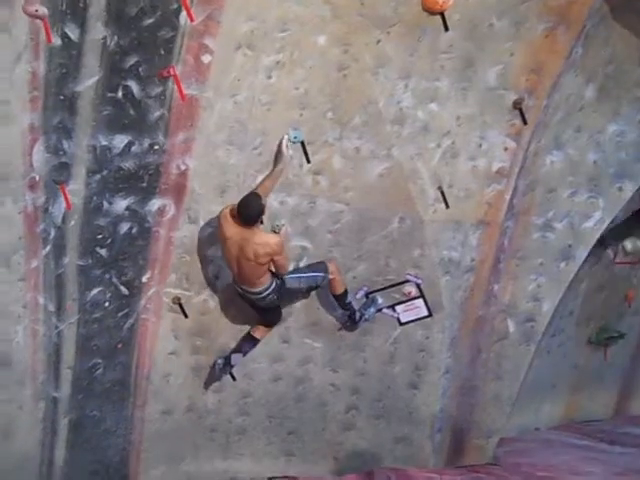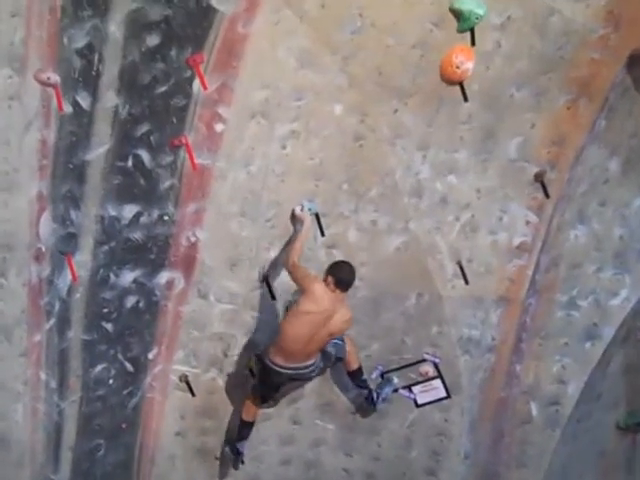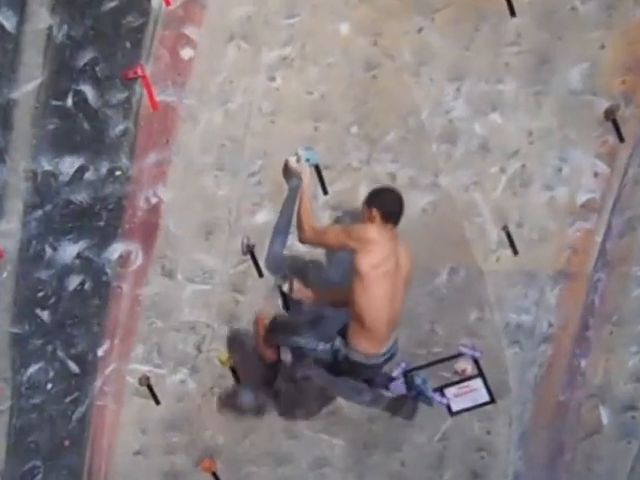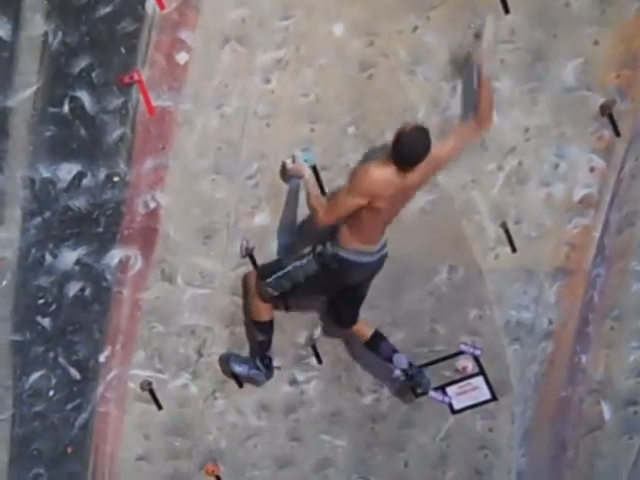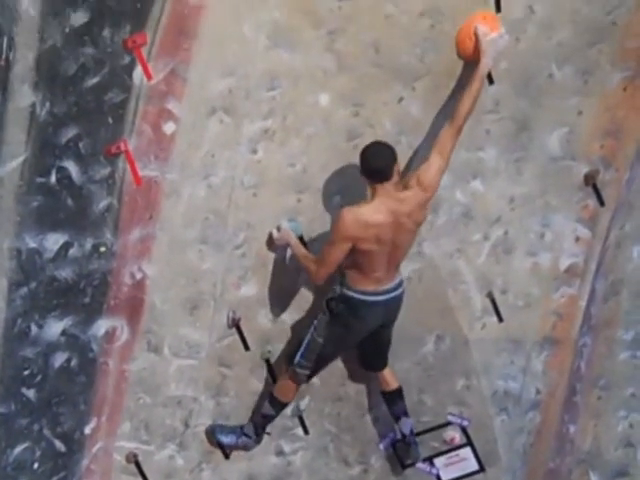
dt=1s
person 1, frame 1
left shoulder: (225, 218)
right shoulder: (271, 242)
left elbow: (256, 194)
right elbow: (283, 271)
left wrist: (280, 164)
left hip: (243, 290)
right hip: (268, 293)
left knee: (268, 321)
right knee: (331, 269)
left ankle: (227, 362)
right ankle: (351, 315)
person 1, frame 2
left shoulder: (315, 289)
right shoulder: (346, 317)
left hip: (274, 366)
right hip: (308, 368)
left knee: (255, 399)
right knee: (345, 344)
right ankle: (367, 394)
person 1, frame 3
left shoulder: (368, 236)
right shoulder: (401, 252)
left elbow: (308, 234)
left wrist: (304, 181)
right wrist: (311, 296)
left hip: (356, 359)
right hip: (383, 358)
left knee: (264, 322)
person 1, frame 4
left shoulder: (372, 177)
right shoulder: (429, 161)
left elbow: (324, 217)
right elbow: (482, 122)
left wrist: (305, 175)
right wrist: (482, 69)
left hip: (342, 261)
right hip: (373, 259)
left knee: (257, 285)
right knee: (348, 319)
left ankle: (260, 364)
right ankle: (408, 369)
person 1, frame 5
left shoulder: (351, 220)
right shoulder: (421, 192)
left elbow: (319, 274)
right elbow: (454, 126)
left wrist: (292, 242)
right wrist: (482, 66)
left hip: (355, 306)
right hip: (392, 299)
left knee: (297, 373)
right knee: (379, 366)
left ankle: (251, 433)
right ankle: (409, 440)
